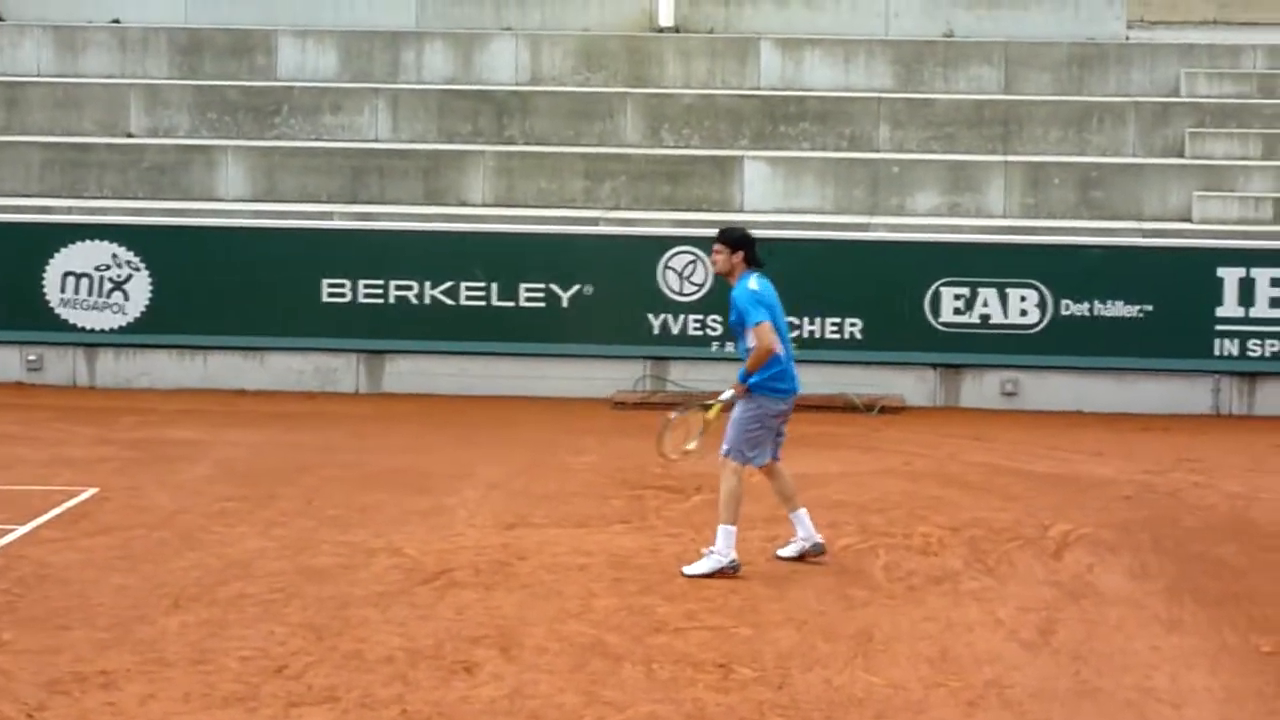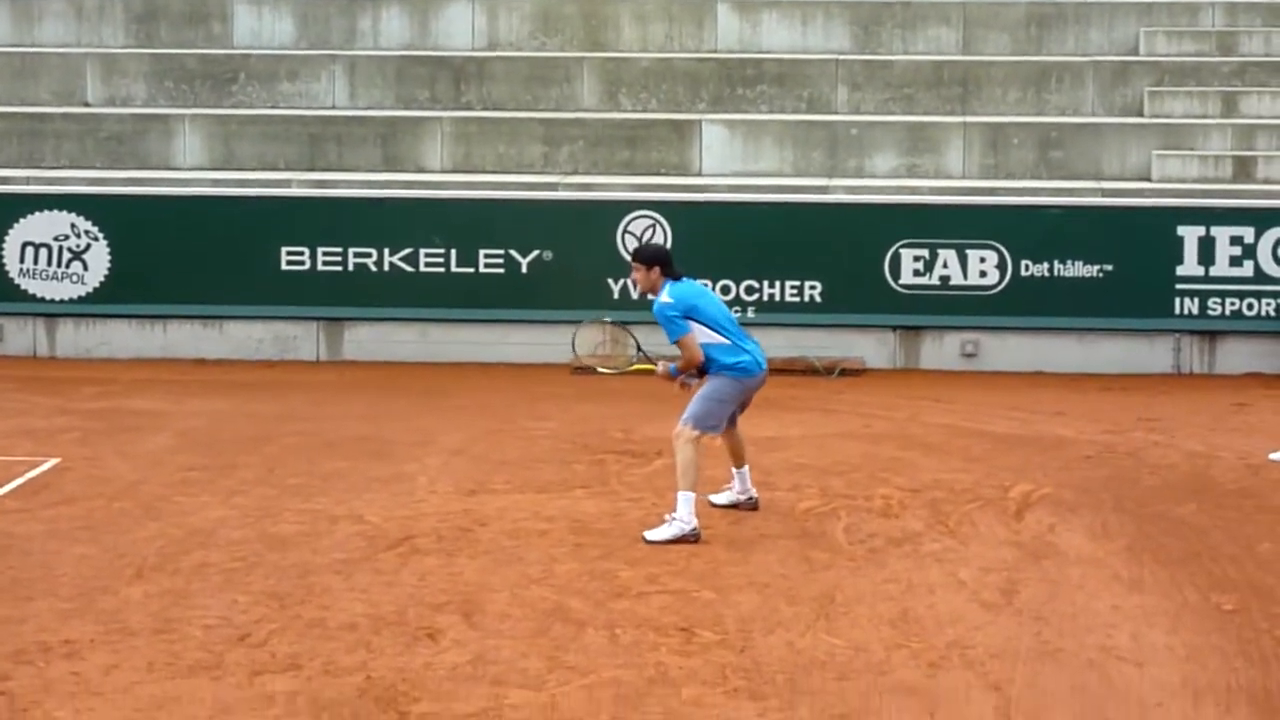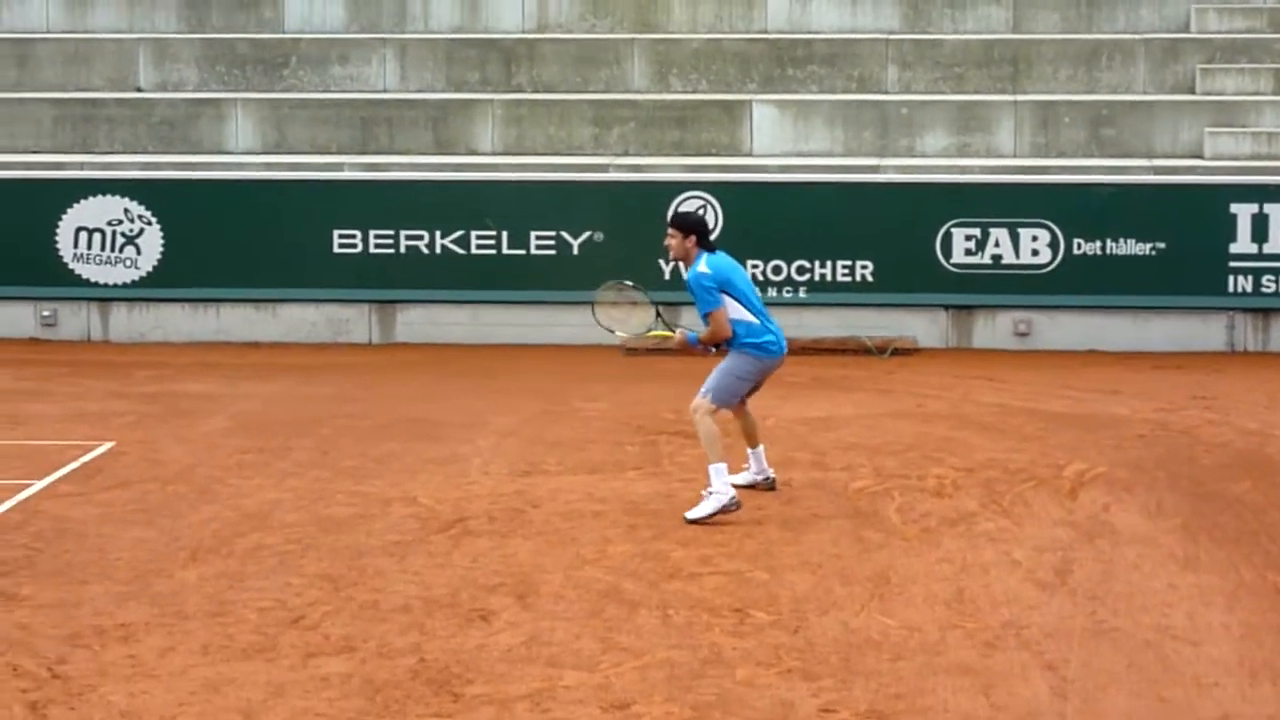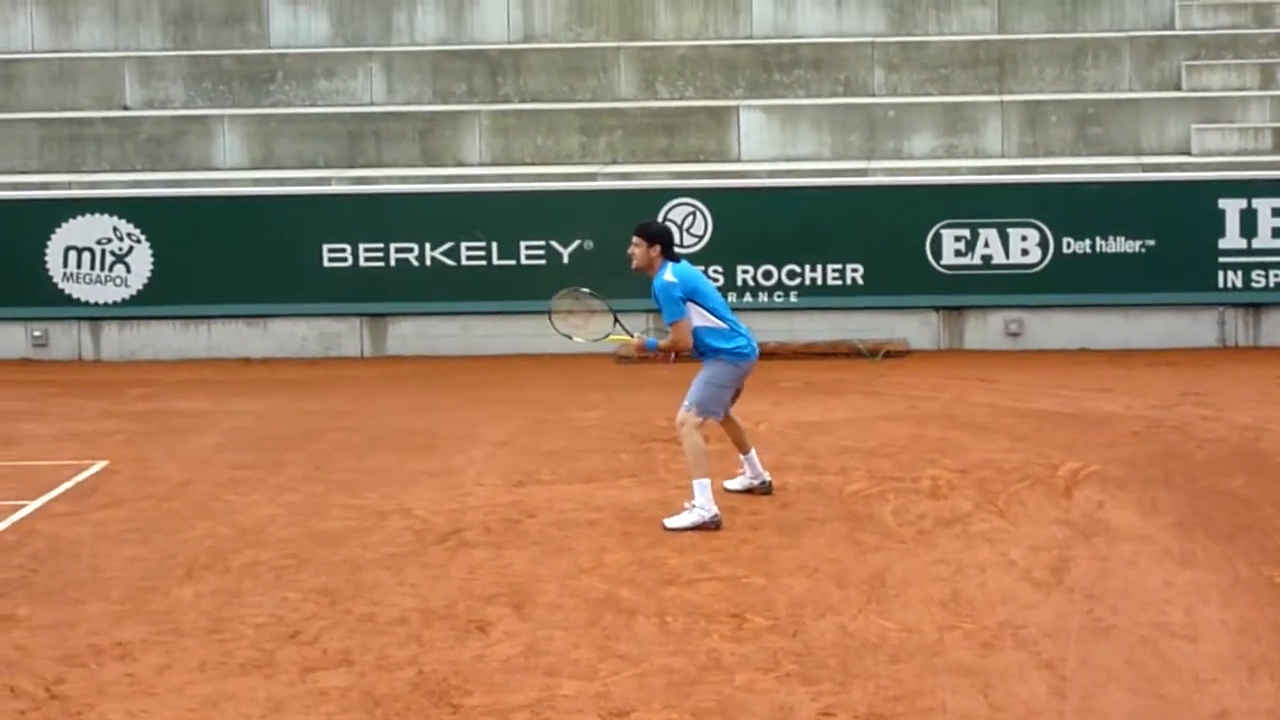
dt=0.7s
person 1, frame 1
left shoulder: (744, 292)
right shoulder: (757, 285)
left elbow: (767, 345)
left wrist: (743, 377)
left hip: (764, 390)
right hip: (779, 387)
left knee: (730, 463)
right knee: (768, 463)
left ankle: (725, 555)
right ankle: (807, 537)
person 1, frame 2
left shoulder: (664, 305)
right shoulder: (689, 286)
left elbow: (694, 356)
left wrist: (673, 372)
right wrist: (696, 373)
left hip: (734, 371)
right hip: (754, 364)
left knee: (685, 435)
right knee: (726, 424)
left ankle: (684, 521)
right ankle: (744, 492)
person 1, frame 3
left shoulder: (699, 274)
right shoulder: (718, 259)
left elbow: (723, 331)
left wrist: (692, 340)
right wrist: (709, 340)
left hip: (754, 349)
right hip: (770, 344)
left knee: (701, 409)
right knee: (736, 402)
left ankle: (721, 492)
right ankle: (760, 472)
person 1, frame 4
left shoulder: (665, 283)
right shoulder: (679, 270)
left elbow: (682, 341)
left wrist: (649, 345)
right wrist: (668, 346)
left hip: (727, 355)
right hip: (738, 349)
left knee: (688, 421)
right knee: (720, 412)
left ankle: (704, 508)
right ankle: (757, 476)
